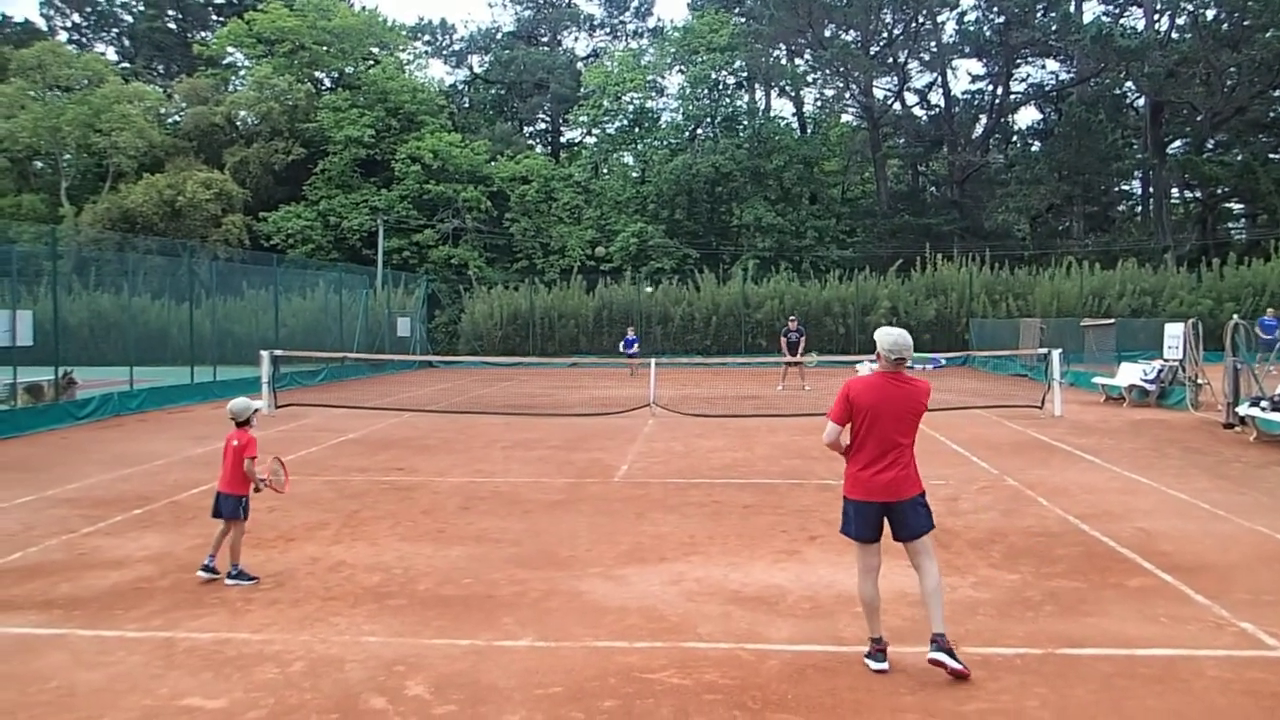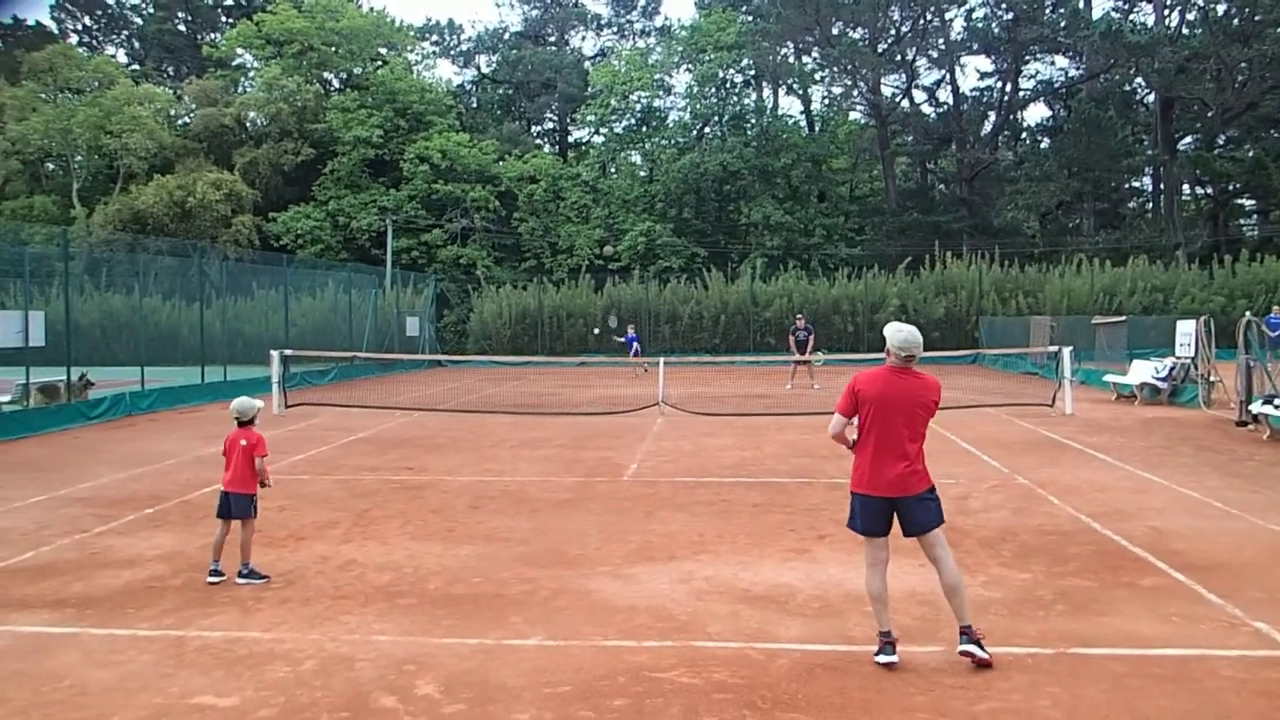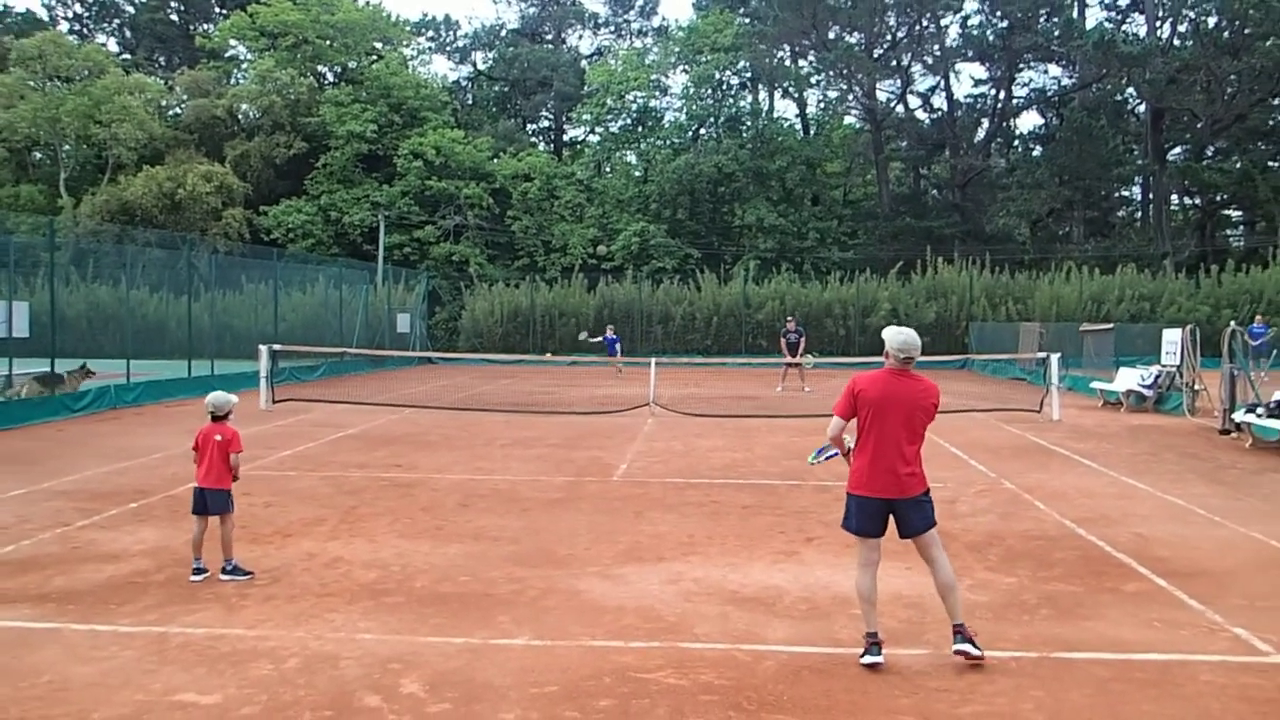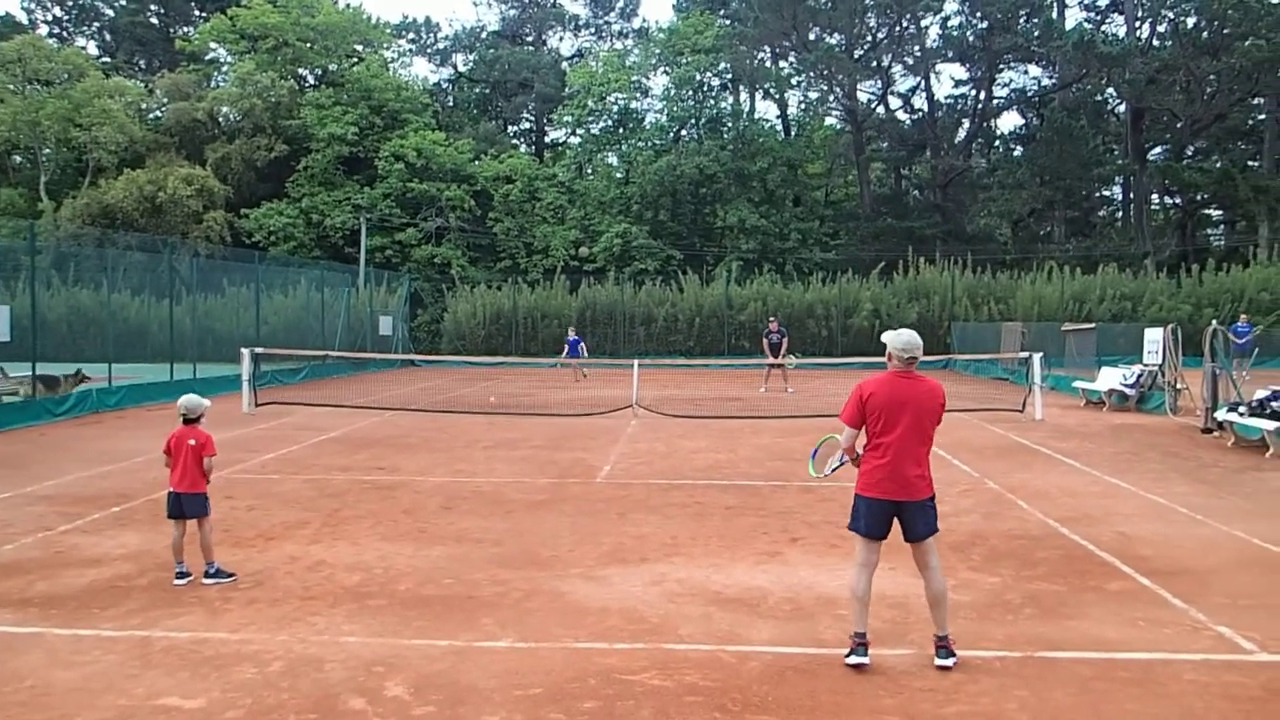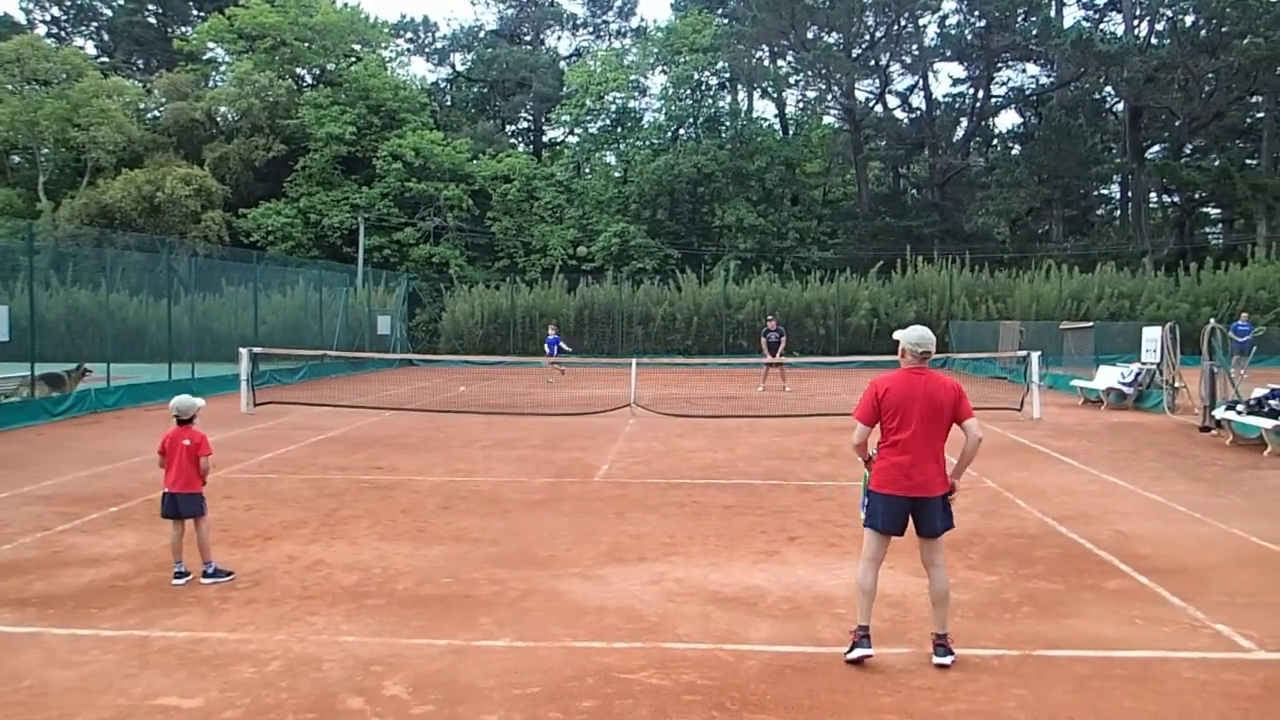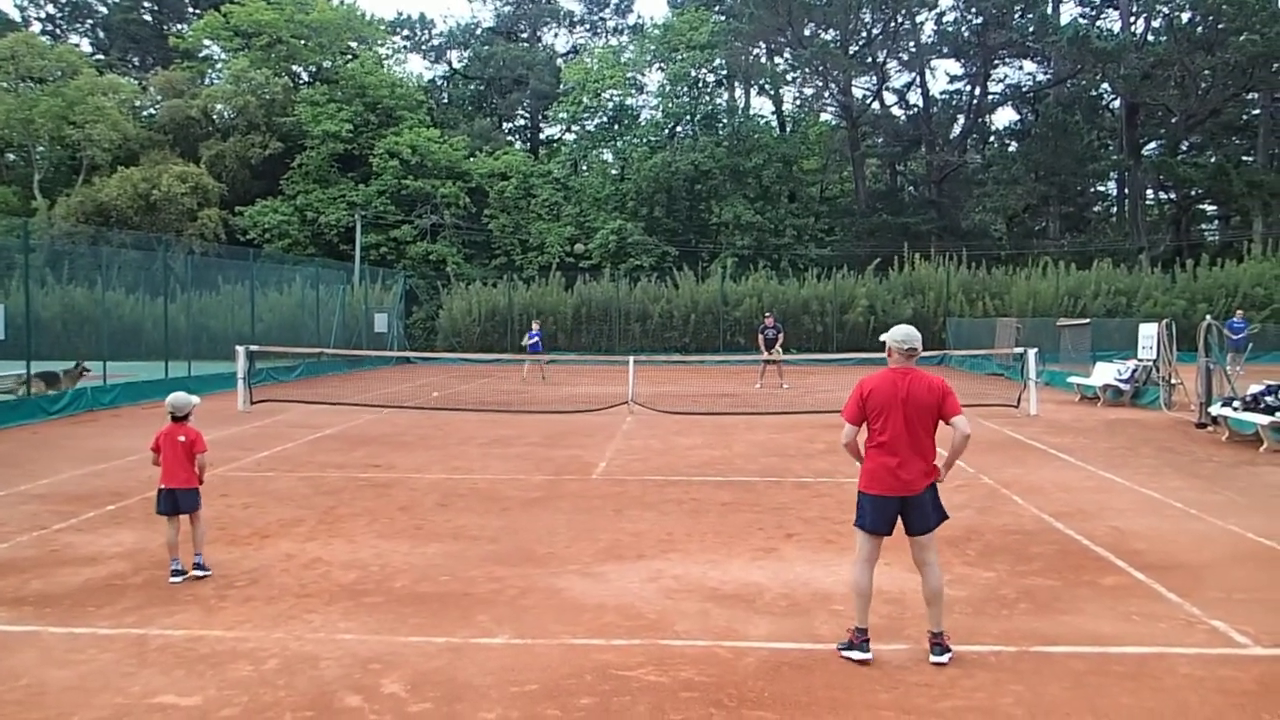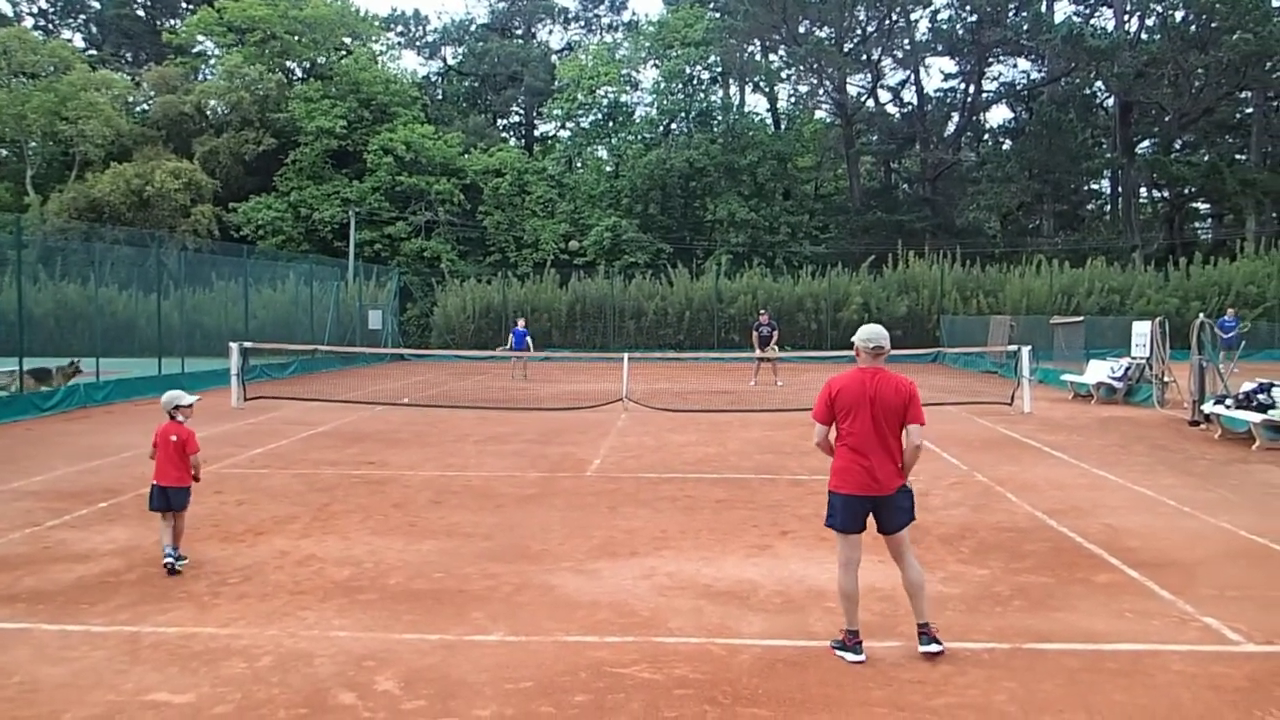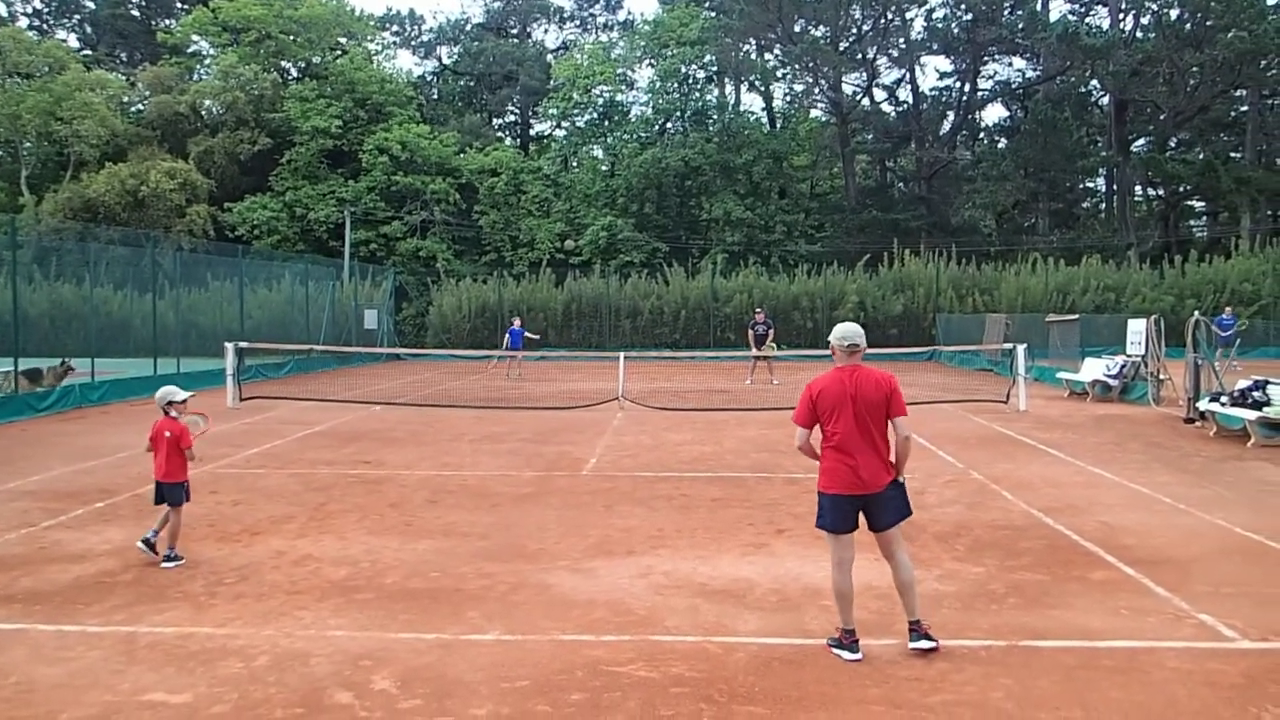
dt=0.3s
person 1, frame 1
left shoulder: (854, 388)
right shoulder: (921, 390)
left elbow: (830, 439)
left wrist: (846, 451)
left hip: (862, 491)
right hip: (905, 490)
left knee: (868, 569)
right knee: (926, 564)
left ankle: (877, 648)
right ankle: (938, 642)
person 1, frame 2
left shoulder: (861, 382)
right shoulder: (931, 387)
left elbow: (835, 431)
left wrist: (853, 443)
left hip: (869, 485)
right hip: (913, 484)
left knee: (876, 563)
right knee: (942, 556)
left ankle: (886, 642)
right ankle: (966, 634)
person 1, frame 3
left shoulder: (860, 384)
right shoulder: (930, 391)
left elbow: (833, 434)
left wrist: (846, 452)
left hip: (867, 486)
right hip: (910, 487)
left knee: (867, 564)
right knee: (936, 558)
left ankle: (872, 644)
right ankle: (960, 633)
person 1, frame 4
left shoulder: (867, 389)
right shoulder: (936, 391)
left elbow: (847, 443)
left wrist: (858, 459)
left hip: (874, 488)
right hip: (917, 489)
left knee: (864, 565)
right knee: (930, 566)
left ankle: (859, 643)
right ankle: (943, 645)
person 1, frame 5
left shoulder: (881, 386)
right shoulder: (950, 388)
left elbow: (858, 439)
right elbow: (976, 435)
left wrist: (868, 462)
right wrist: (956, 475)
left hip: (888, 485)
right hip: (932, 487)
left knee: (870, 560)
right knee: (935, 564)
left ankle: (862, 636)
right ankle: (941, 642)
person 1, frame 6
left shoulder: (867, 385)
right shoulder: (937, 386)
left elbow: (847, 439)
right elbow: (963, 431)
right wrist: (945, 467)
left hip: (876, 485)
right hip: (920, 485)
left knee: (864, 562)
right knee: (928, 563)
left ankle: (860, 639)
right ankle: (937, 641)
person 1, frame 7
left shoulder: (835, 385)
right shoulder: (905, 387)
left elbow: (819, 439)
right elbow: (915, 443)
right wrist: (903, 476)
left hip: (847, 485)
right hip: (890, 485)
left knee: (848, 562)
right knee: (906, 557)
left ankle: (852, 639)
right ankle: (925, 633)
person 1, frame 8
left shoulder: (816, 387)
right shoulder: (885, 381)
left elbow: (801, 443)
right elbow: (904, 434)
right wrist: (898, 471)
left hip: (836, 485)
right hip: (879, 482)
left knee: (841, 562)
right knee: (897, 554)
left ankle: (848, 638)
right ankle: (916, 629)
person 2, frame 1
left shoulder: (231, 436)
right shoulder: (249, 439)
right elbow: (248, 468)
left wrist: (255, 477)
right wrist: (258, 483)
left hip: (224, 488)
right hip: (237, 492)
left knee: (226, 527)
right knee: (238, 530)
left ankle: (208, 565)
right ankle: (234, 572)
person 2, frame 2
left shoulder: (230, 436)
right shoulder: (256, 438)
left elbow: (228, 462)
right elbow: (259, 466)
right wrist: (264, 480)
left hip: (227, 488)
right hip: (245, 490)
left knee: (223, 528)
right knee: (247, 529)
left ankle: (214, 570)
right ankle: (245, 571)
person 2, frame 3
left shoulder: (202, 431)
right shoulder: (231, 433)
left elbow: (196, 459)
right elbow: (234, 462)
right wrist: (236, 474)
left hip: (201, 484)
right hip: (221, 486)
left knee: (200, 525)
right knee: (227, 525)
left ankle: (197, 567)
right ankle: (228, 567)
person 2, frame 4
left shoulder: (174, 435)
right shoulder: (204, 437)
left elbow: (167, 462)
right elbow: (207, 466)
right wrist: (207, 478)
left hip: (176, 489)
right hip: (196, 490)
left knee: (178, 529)
right knee: (205, 528)
left ankle: (180, 571)
right ankle: (211, 570)
person 2, frame 5
left shoulder: (168, 436)
right shoulder: (199, 437)
left elbow: (161, 463)
right elbow: (205, 465)
right wrist: (203, 478)
left hip: (172, 489)
right hip: (192, 489)
left knee: (176, 529)
right knee: (202, 528)
left ankle: (179, 570)
right ankle: (208, 570)
person 2, frame 6
left shoulder: (162, 433)
right shoulder: (194, 434)
left elbow: (155, 460)
right elbow: (201, 462)
right wrist: (201, 477)
left hip: (167, 485)
right hip: (188, 485)
left knee: (173, 526)
right knee: (197, 522)
left ankle: (176, 568)
right ankle: (198, 563)
person 2, frame 7
left shoulder: (160, 430)
right shoulder: (187, 433)
left elbow: (152, 455)
right elbow: (194, 461)
right wrist: (197, 475)
left hip: (160, 482)
right hip: (180, 482)
left knee: (166, 520)
right knee: (178, 518)
left ankle: (169, 556)
right ankle: (175, 554)
person 2, frame 8
left shoulder: (157, 425)
right shoulder: (181, 428)
left elbow: (149, 448)
right elbow: (190, 456)
right wrist: (191, 451)
left hip: (161, 475)
right hip: (176, 477)
left knee: (172, 509)
right knee: (175, 514)
left ankle: (149, 538)
right ankle: (170, 555)
